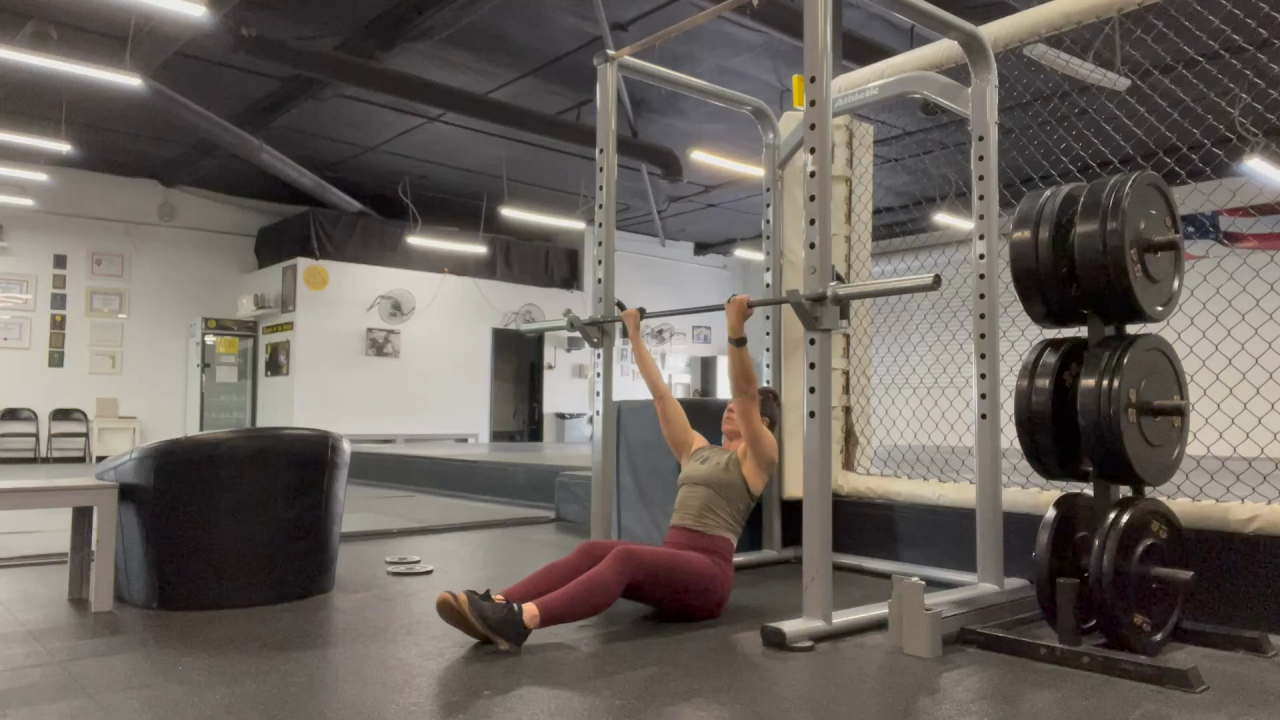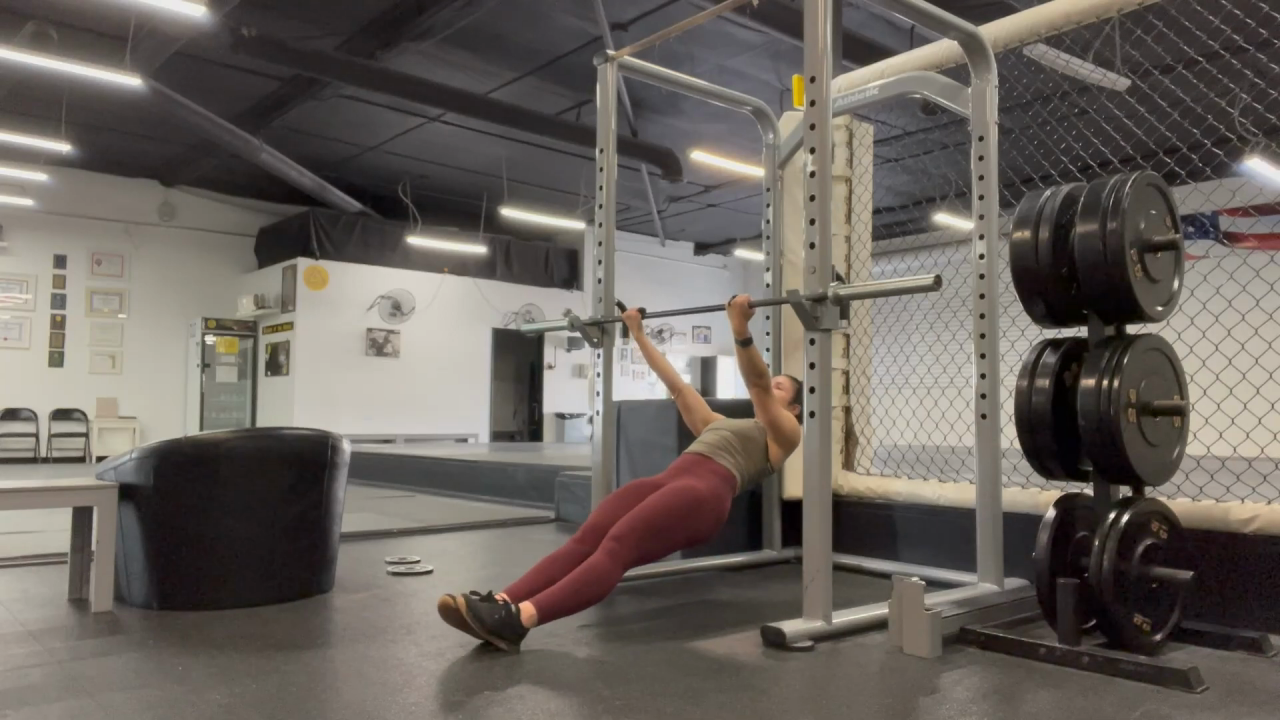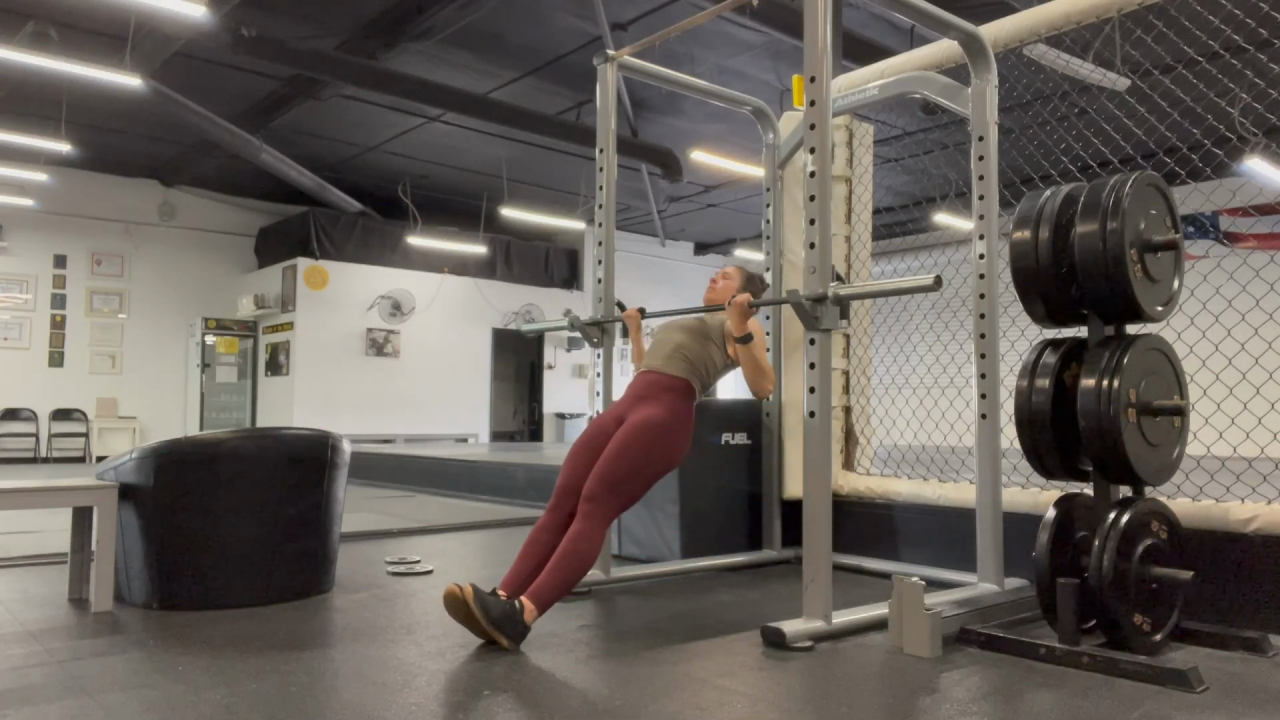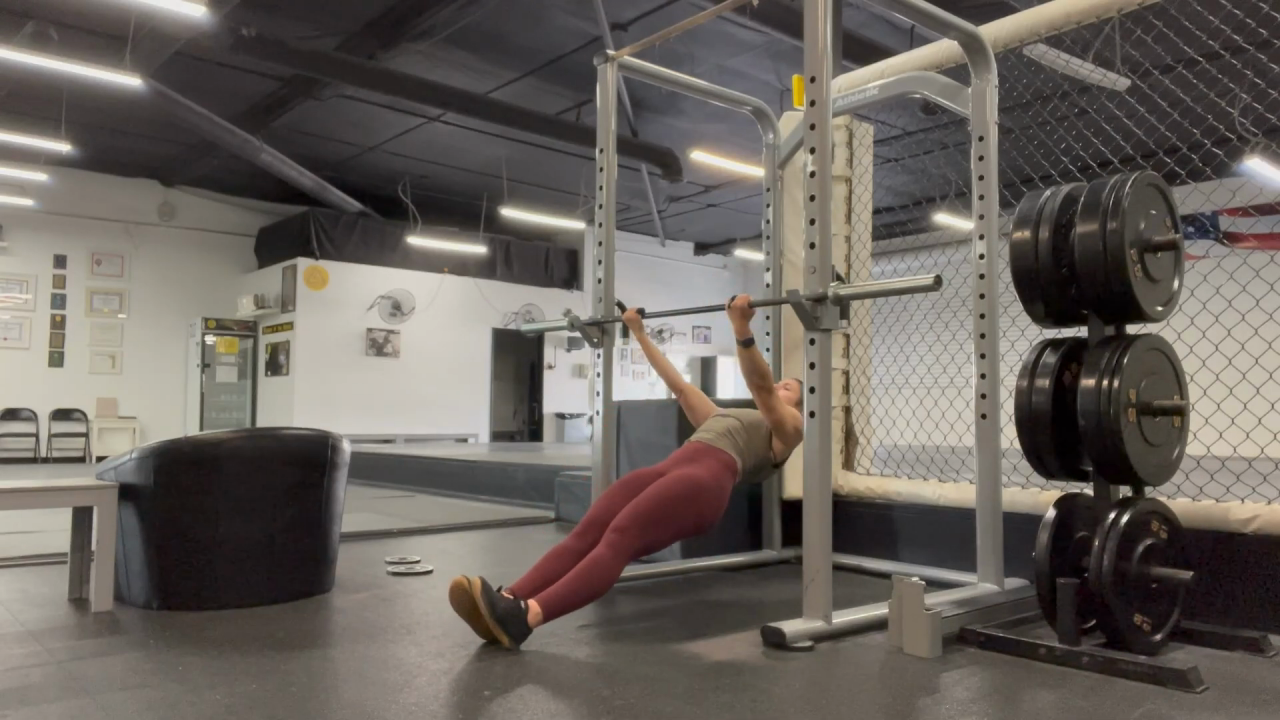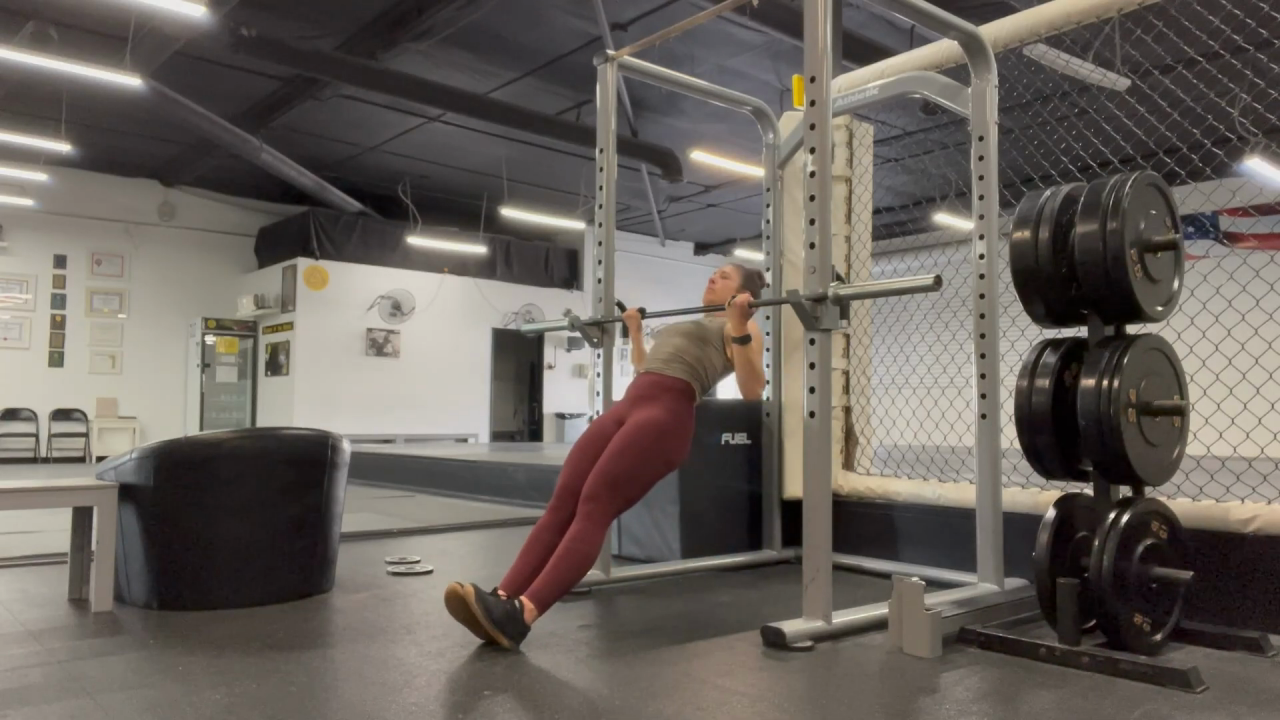
dt=1s
person 1, frame 1
left shoulder: (756, 458)
right shoulder: (697, 449)
left elbow: (747, 394)
right elbow: (661, 394)
left wrist: (736, 331)
right wrist: (635, 335)
left hip: (707, 570)
right hip: (672, 556)
left knee: (625, 559)
right knee: (591, 552)
left ankle: (518, 622)
right ankle: (497, 607)
person 1, frame 2
left shoulder: (784, 432)
right shoulder: (720, 424)
left elbow: (758, 386)
right elbow: (678, 387)
left wrist: (741, 330)
right wrist: (639, 334)
left hip: (705, 492)
right hip: (668, 480)
left knee: (617, 547)
right knee: (585, 540)
left ankle: (517, 620)
right ankle: (499, 604)
person 1, frame 3
left shoulder: (741, 328)
right shoulder: (689, 327)
left elbow: (763, 387)
left wrist: (738, 324)
right wrist: (634, 333)
left hip: (667, 413)
right hip: (626, 405)
left knee: (592, 510)
right knee: (561, 507)
left ankle: (519, 616)
right ankle: (501, 600)
person 1, frame 4
left shoulder: (788, 428)
right shoulder: (722, 419)
left elbow: (761, 386)
right elbow: (680, 386)
left wrist: (743, 329)
right wrist: (640, 333)
left hip: (706, 480)
right hip: (668, 469)
left knee: (618, 540)
right knee: (585, 534)
left ankle: (523, 618)
right ankle: (507, 602)
person 1, frame 5
left shoulder: (741, 330)
right shoulder: (690, 329)
left elbow: (752, 391)
left wrist: (738, 325)
right wrist: (635, 334)
left hip: (668, 415)
right hip: (626, 407)
left knee: (593, 509)
right knee: (562, 506)
left ankle: (520, 615)
right ankle: (501, 600)
